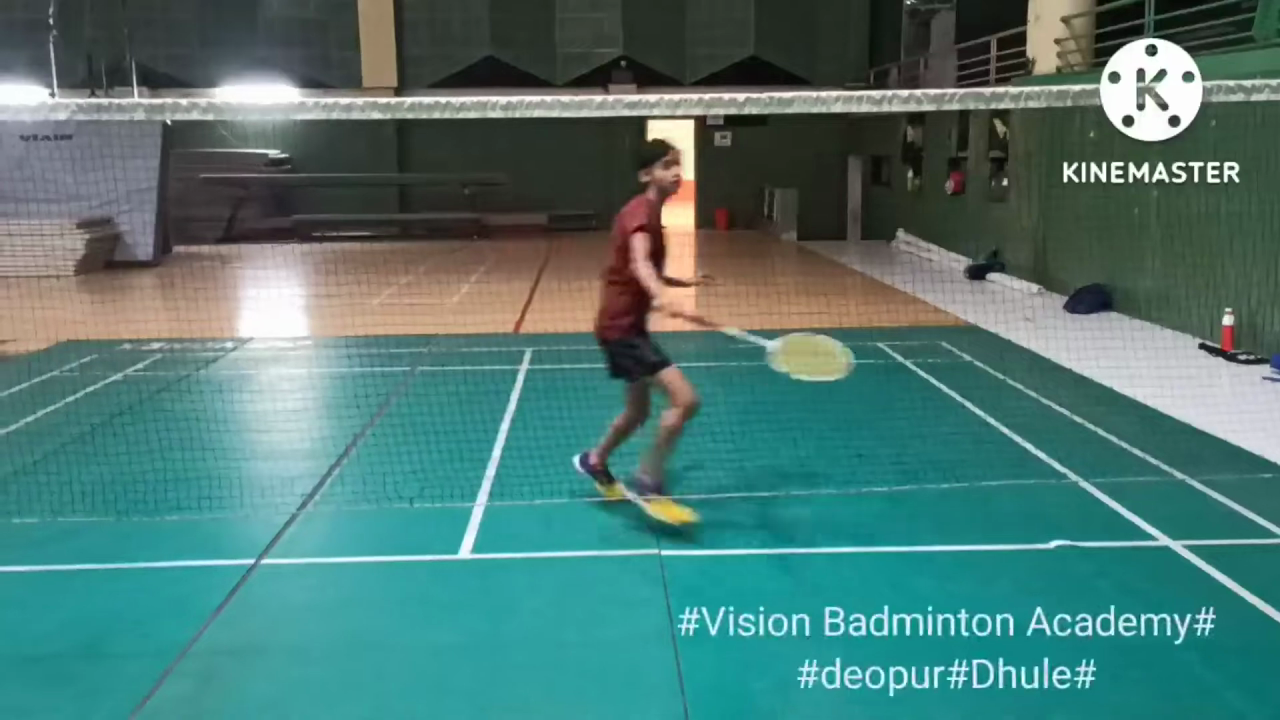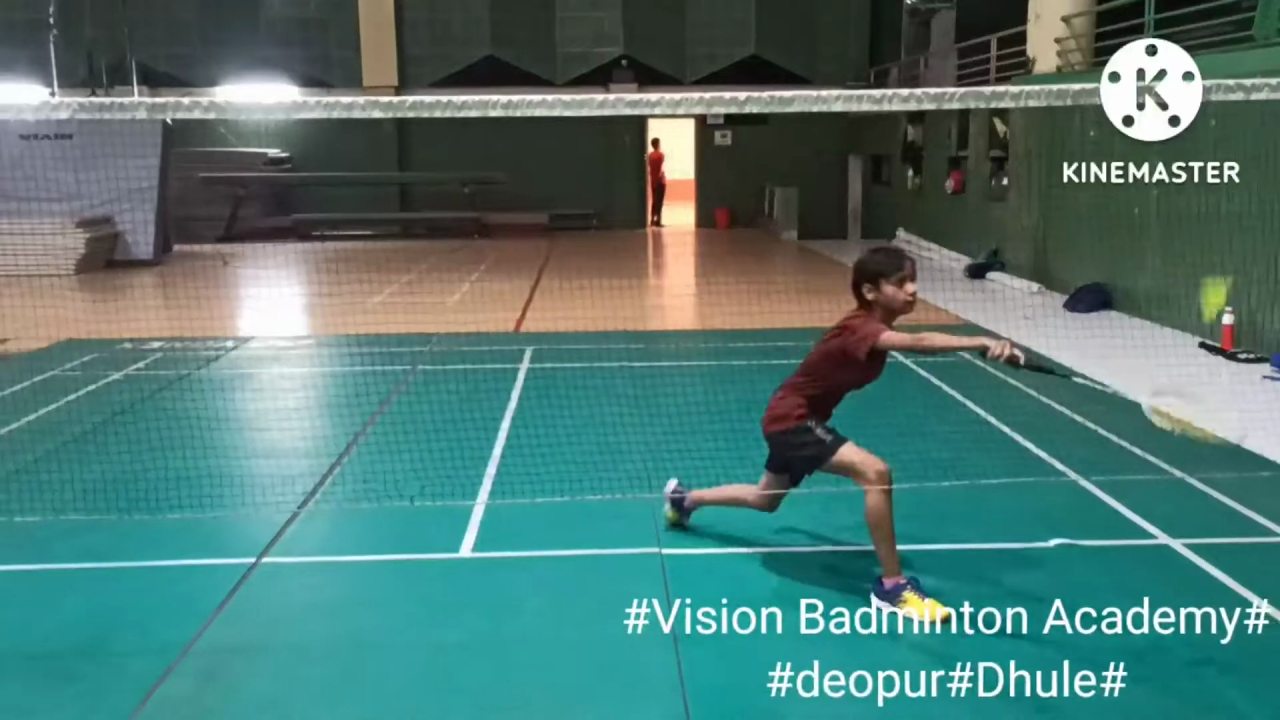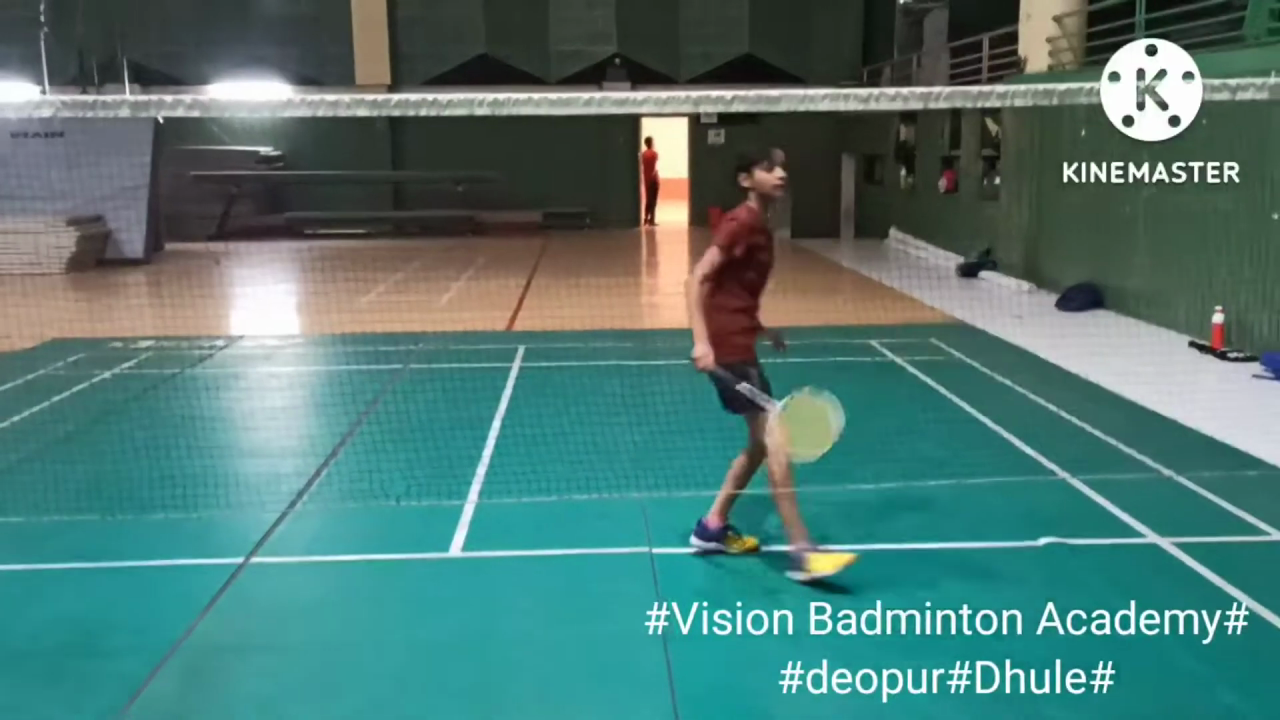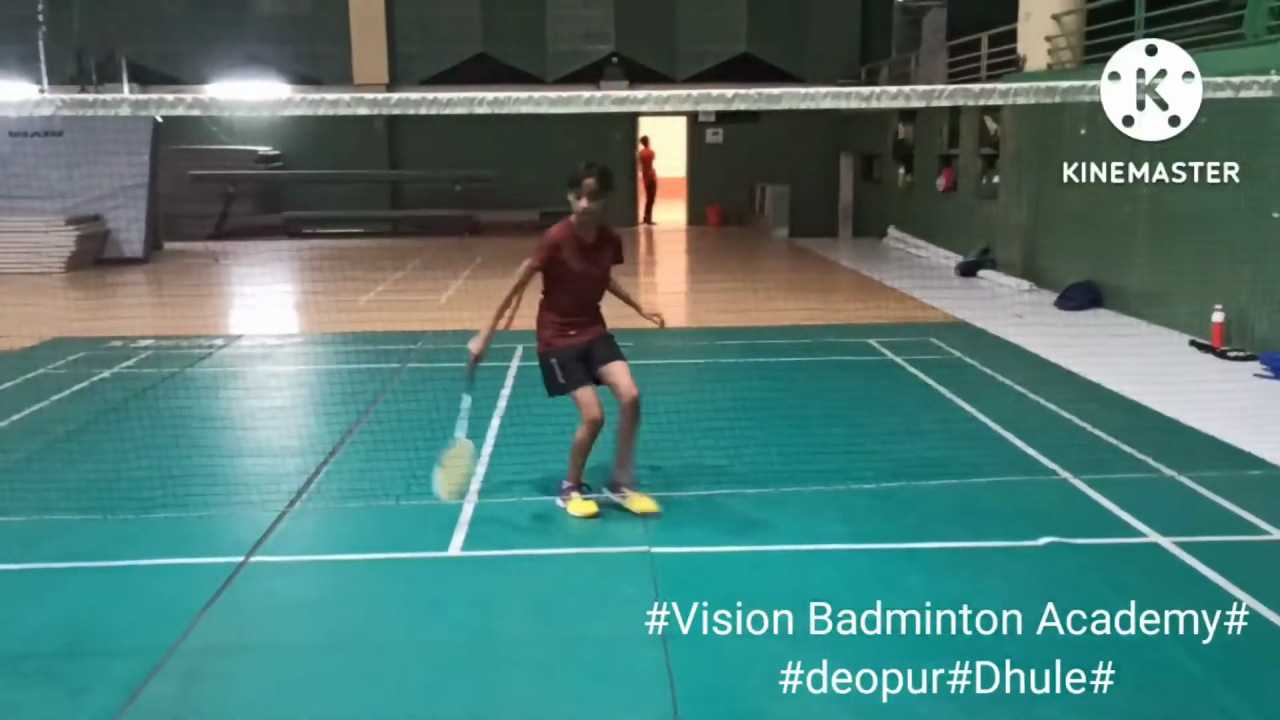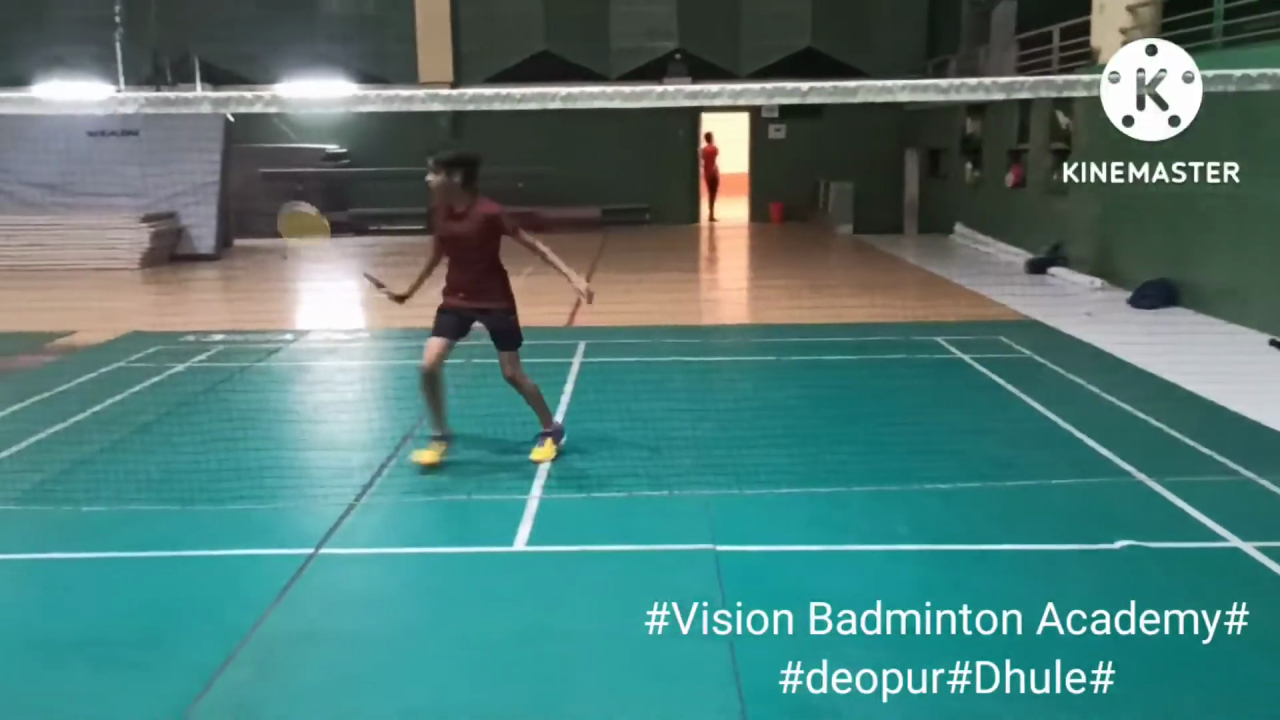
dt=0.5s
person 1, frame 1
left shoulder: (647, 212)
right shoulder: (641, 212)
right elbow: (639, 262)
left wrist: (680, 282)
right wrist: (661, 292)
left hip: (629, 324)
right hip: (621, 324)
left knee: (639, 411)
right knee: (686, 400)
left ankle: (595, 463)
right ankle: (650, 486)
person 1, frame 2
left shoulder: (867, 324)
right shoulder: (862, 329)
right elbow: (914, 343)
right wrist: (981, 343)
left hip: (795, 415)
right hip: (789, 419)
left knee: (768, 497)
right knee: (875, 473)
left ankle: (683, 496)
right ankle: (892, 586)
person 1, frame 3
left shoulder: (759, 226)
right shoulder: (742, 223)
right elbow: (696, 280)
left wrist: (762, 328)
right wrist: (701, 340)
left hip: (738, 342)
right hip: (727, 346)
left knee: (760, 441)
right knee: (774, 440)
left ankle: (712, 527)
right ankle: (802, 553)
person 1, frame 4
left shoulder: (610, 238)
right shoulder: (556, 239)
right elbow: (517, 285)
left wrist: (641, 309)
right wrist: (485, 335)
left hip: (594, 331)
right hip: (557, 337)
left knee: (630, 396)
right knee: (593, 416)
left ankle: (623, 483)
right ankle: (572, 488)
person 1, frame 5
left shoulder: (489, 213)
right shoulder: (439, 210)
left elbow: (532, 245)
left wrist: (572, 276)
right wrist: (409, 290)
left hip: (495, 300)
right hip: (457, 300)
left knee: (512, 375)
right knee: (429, 366)
left ankle: (551, 431)
right ankle: (440, 437)
